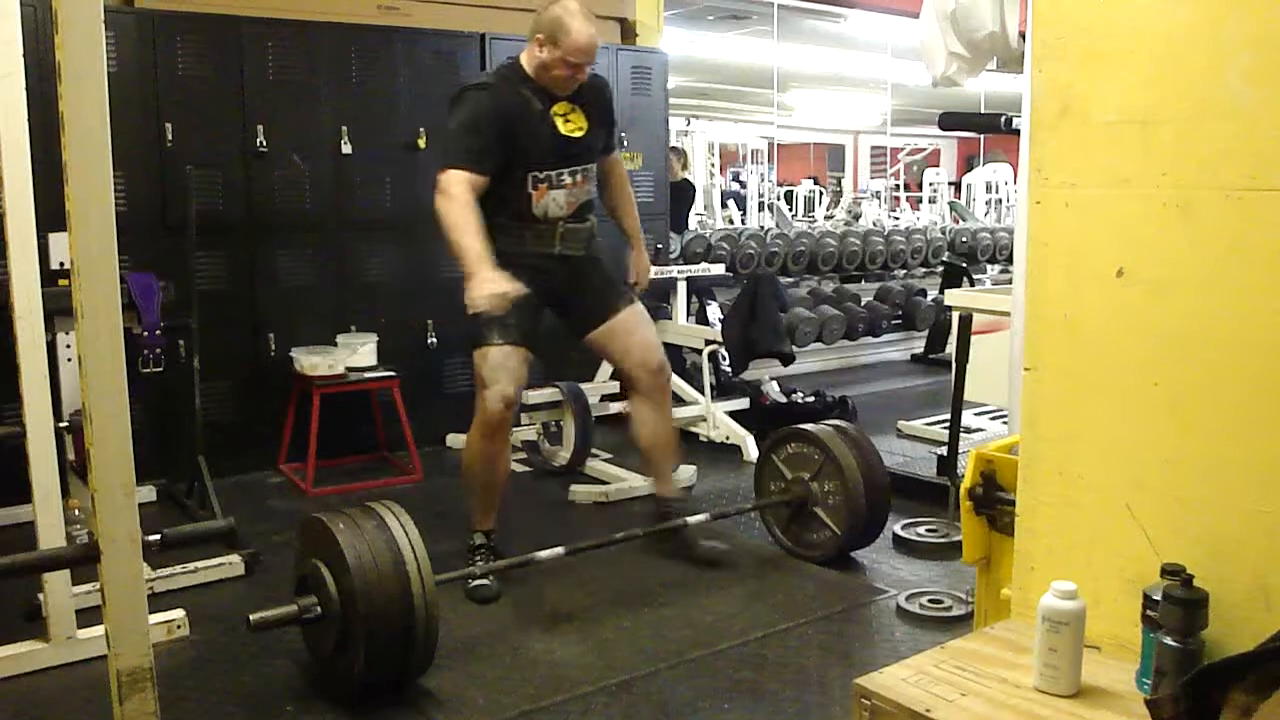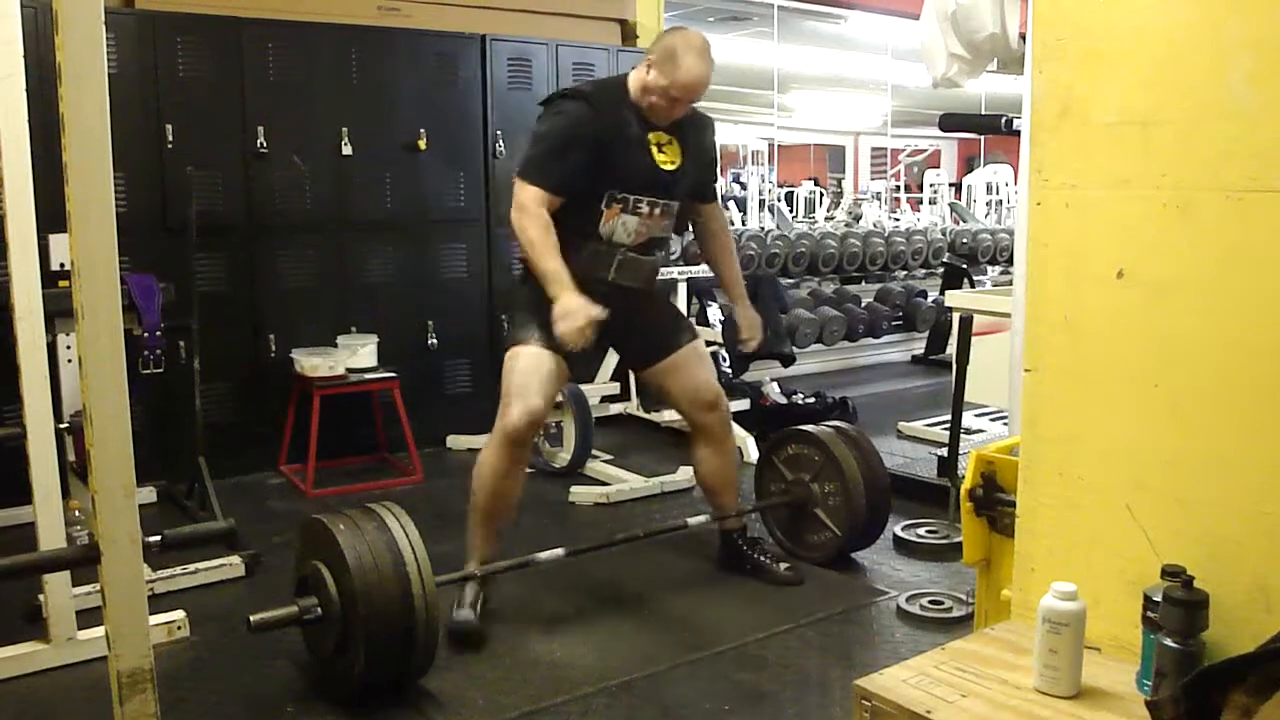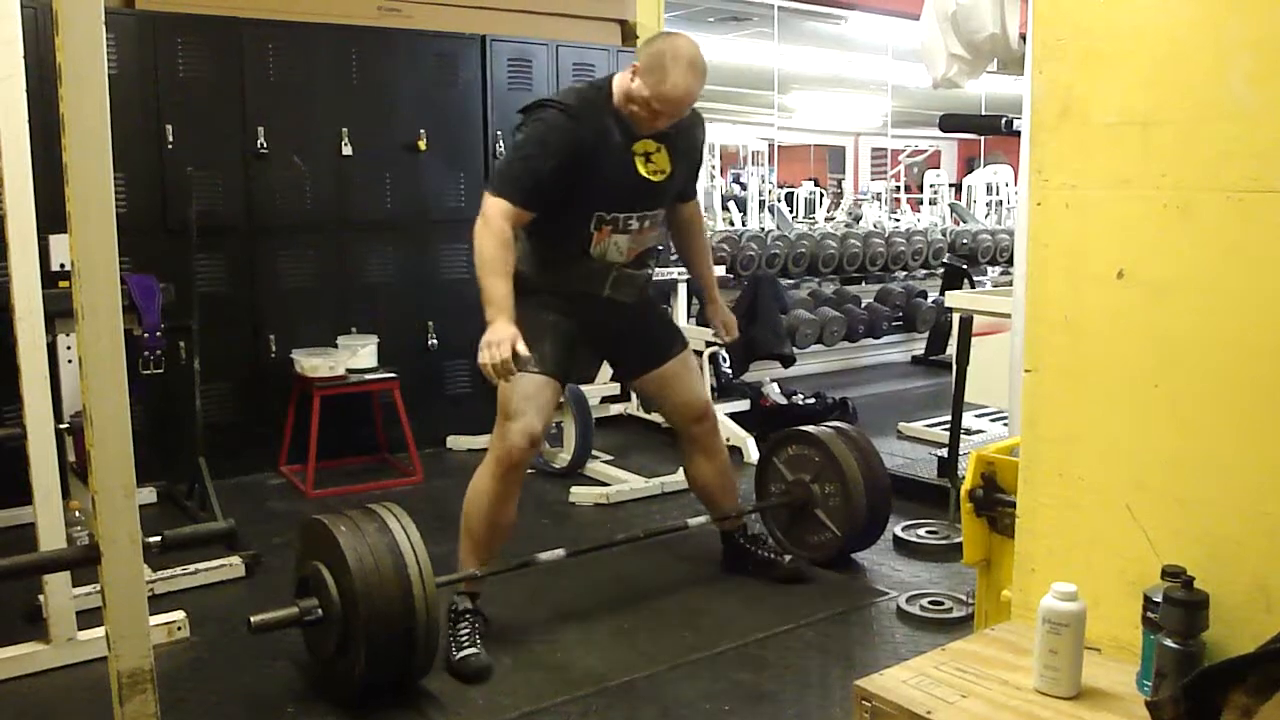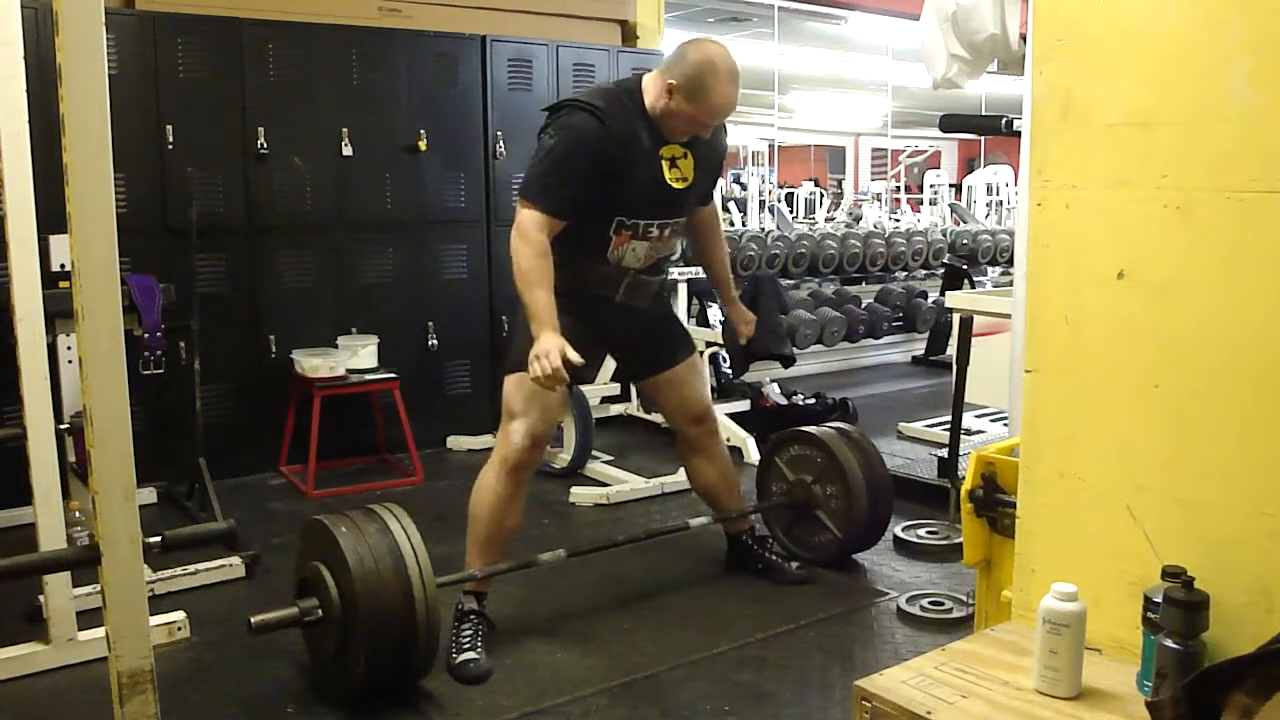
dt=0.4s
person 1, frame 1
left shoulder: (592, 91)
right shoulder: (488, 103)
left elbow: (609, 166)
right elbow: (454, 191)
left wrist: (635, 242)
right wrist: (482, 270)
left hip: (580, 259)
right hip: (507, 270)
left knee: (652, 371)
right knee: (497, 405)
left ankle: (669, 513)
right ankle: (482, 545)
person 1, frame 2
left shoulder: (696, 133)
right shoulder: (583, 115)
left elbow: (708, 217)
right elbow: (528, 208)
left wrist: (741, 302)
right wrist: (565, 296)
left hip: (639, 291)
right hip: (564, 292)
left knee: (710, 408)
right knee: (519, 421)
left ankle: (736, 542)
right ankle: (475, 576)
person 1, frame 3
left shoulder: (683, 129)
right shoulder: (565, 125)
left elbow: (684, 214)
right elbow: (497, 218)
left wrist: (712, 299)
right wrist: (498, 320)
left hip: (630, 296)
right hip: (553, 297)
left knee: (698, 417)
right knee: (515, 442)
left ankle: (738, 541)
right ankle: (464, 607)
person 1, frame 4
left shoulder: (705, 133)
right shoulder: (590, 126)
left elbow: (701, 215)
right elbow: (530, 228)
left wrist: (730, 299)
right wrist: (547, 332)
left hip: (642, 295)
right hip: (566, 294)
left knee: (698, 419)
right knee: (521, 443)
left ankle: (744, 542)
right ankle: (470, 609)
